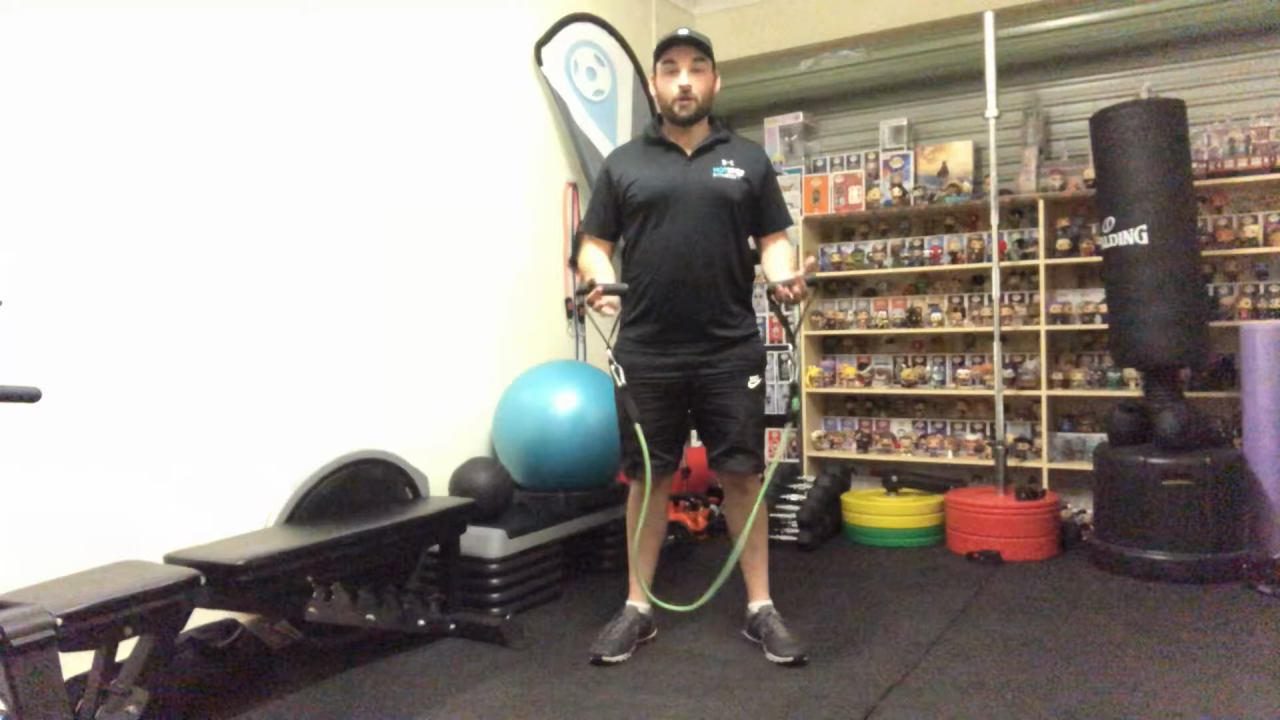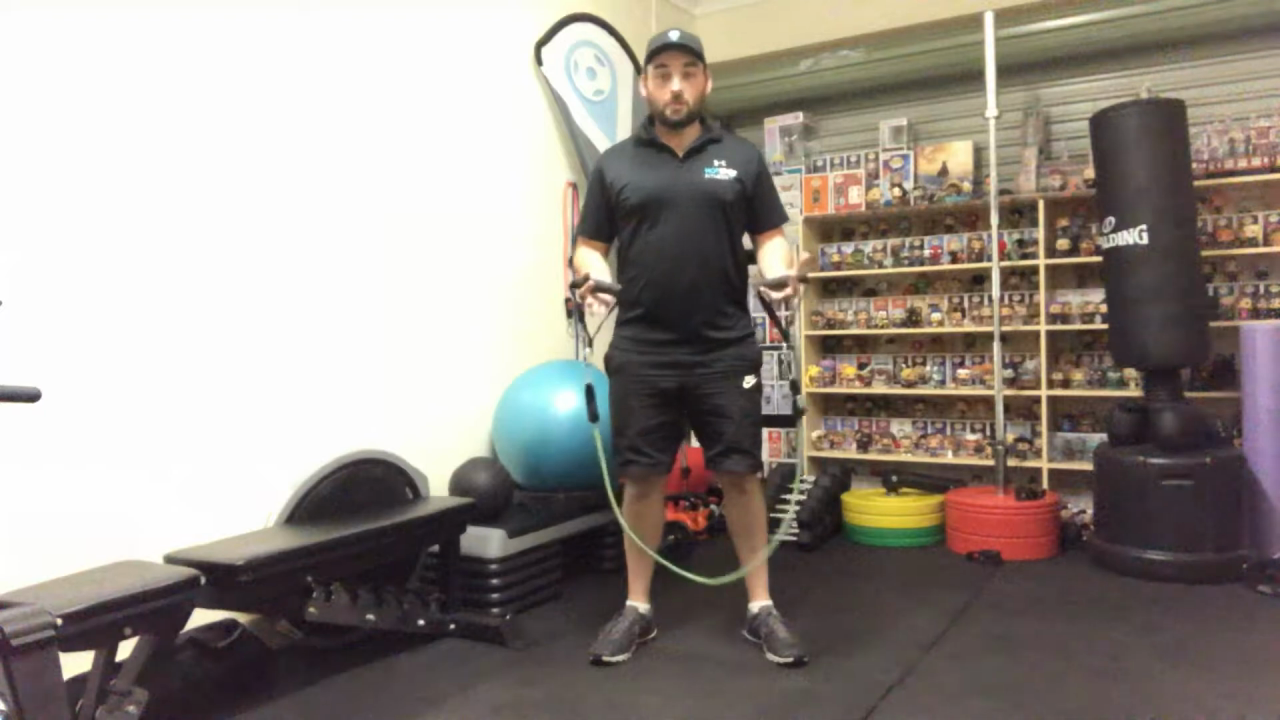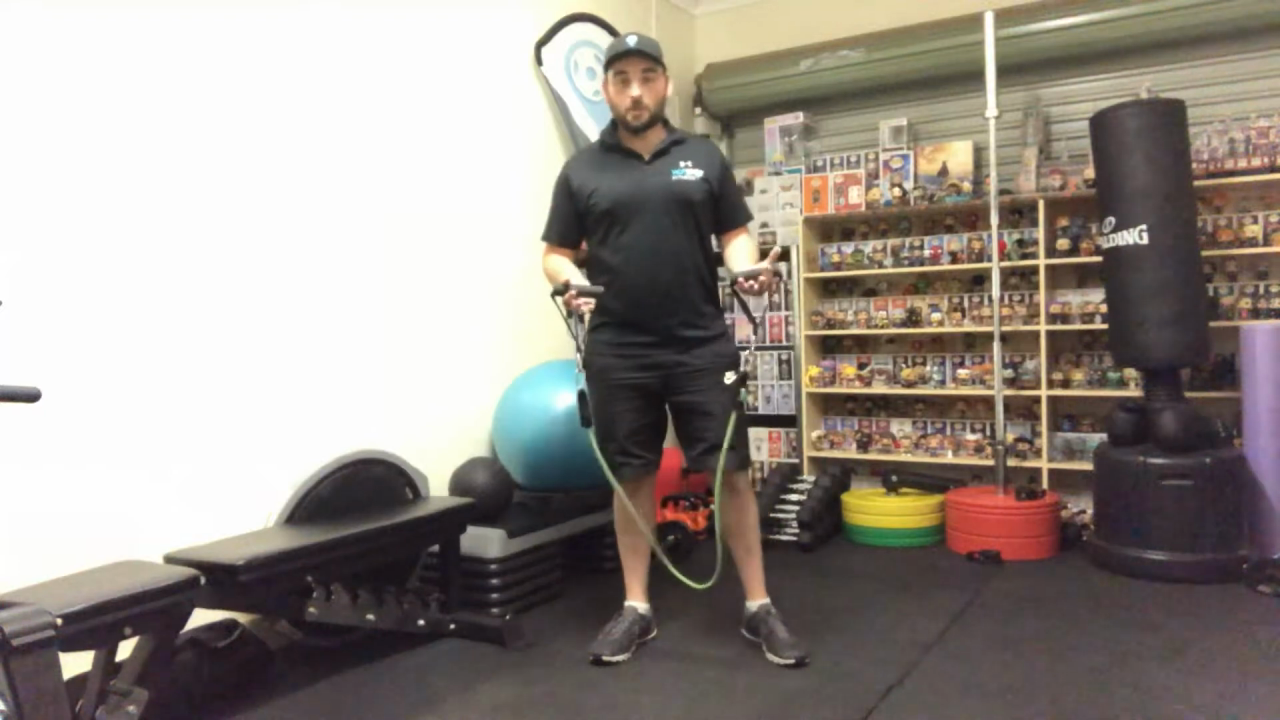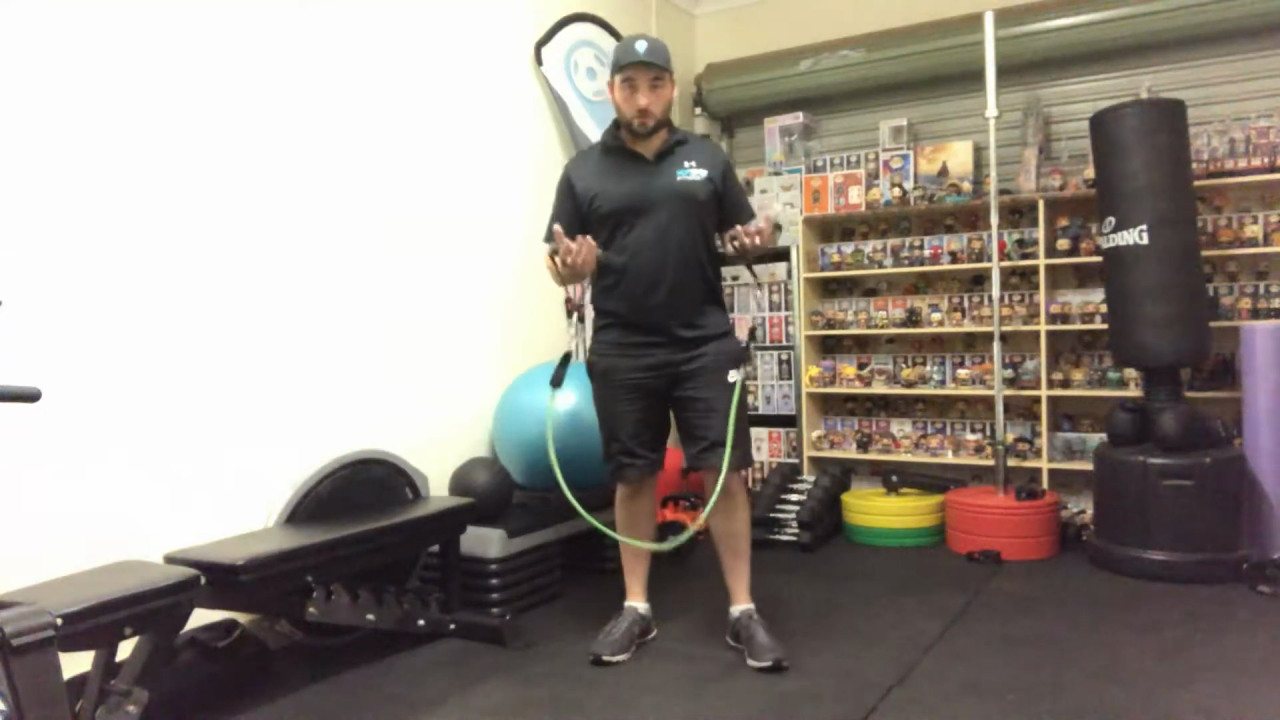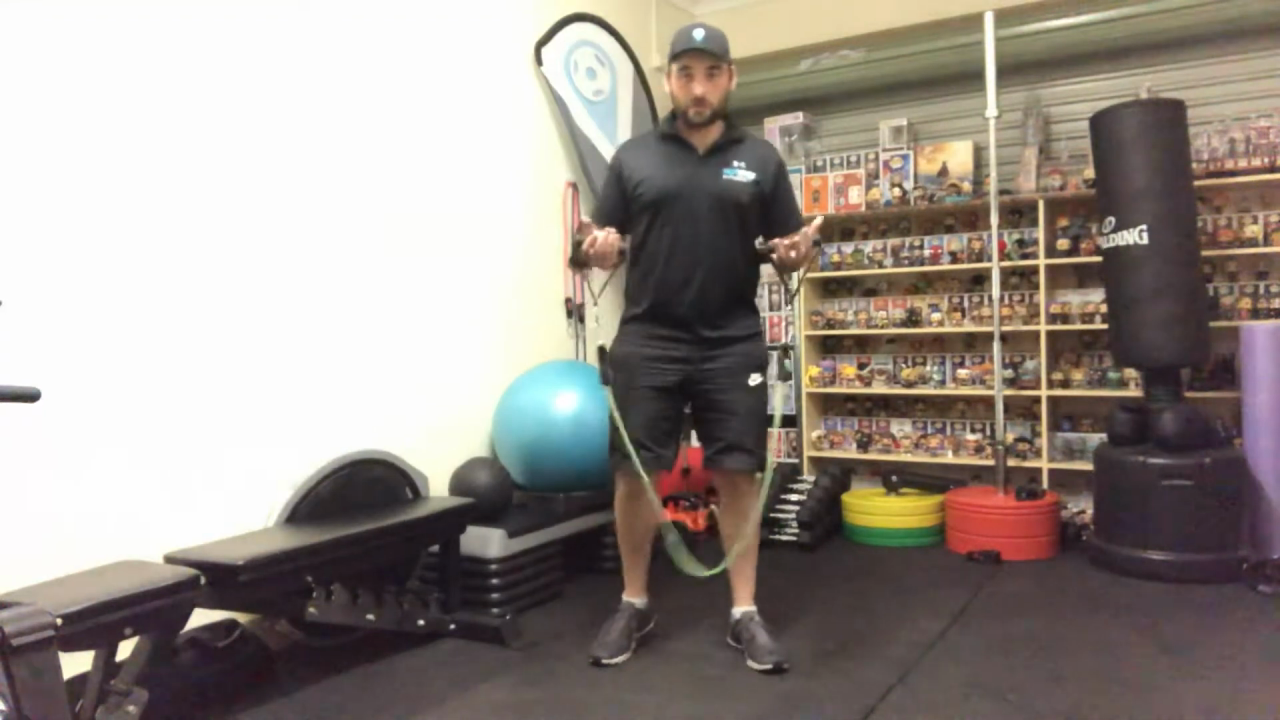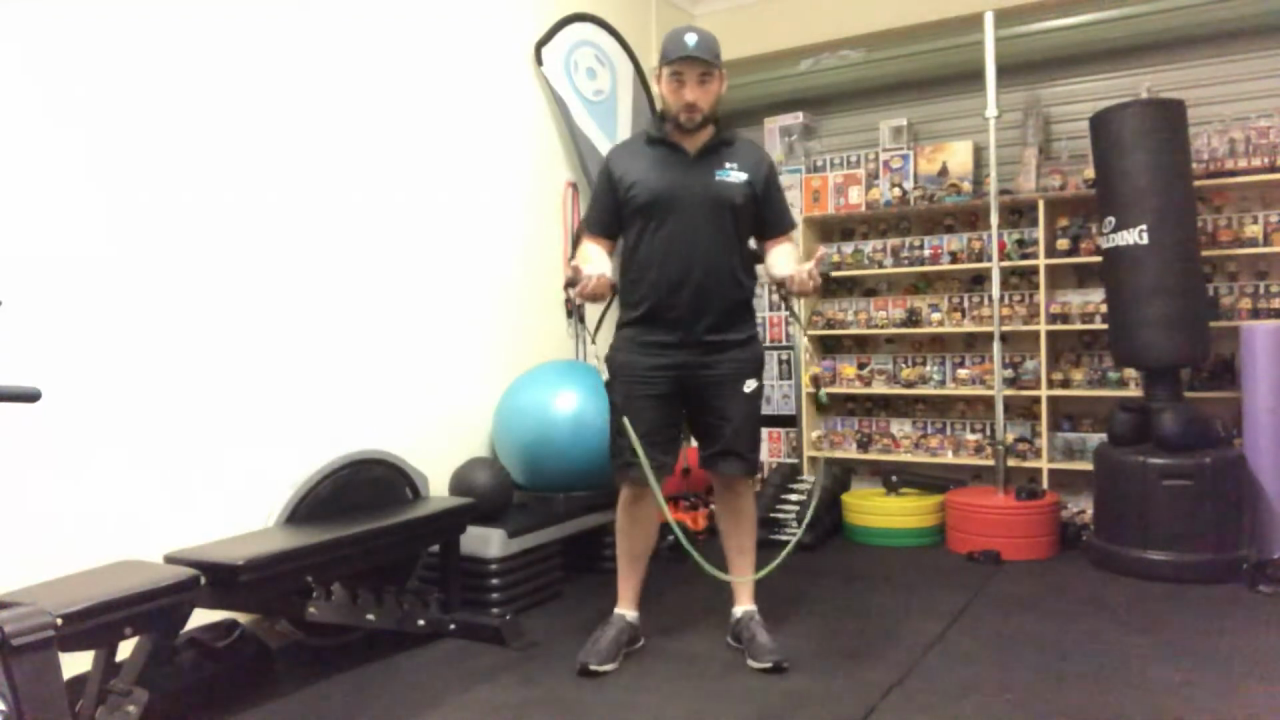
dt=0.4s
person 1, frame 1
left shoulder: (748, 159)
right shoulder: (623, 163)
left elbow: (773, 239)
right elbow: (595, 244)
left wrist: (784, 277)
right wrist: (599, 282)
left hip: (730, 349)
right hip: (647, 351)
left knee: (742, 473)
right knee: (647, 476)
left ankle: (760, 608)
right ankle: (638, 608)
person 1, frame 2
left shoulder: (741, 158)
right shoulder: (616, 164)
left elbow: (769, 235)
right elbow: (590, 244)
left wrist: (780, 274)
right wrist: (593, 278)
left hip: (725, 347)
right hip: (641, 350)
left knee: (740, 473)
right knee: (642, 477)
left ankle: (760, 609)
right ankle: (637, 608)
person 1, frame 3
left shoulder: (704, 158)
right shoulder: (581, 170)
left elbow: (735, 235)
right elbow: (557, 255)
left wrist: (748, 269)
right wrist: (567, 286)
left hip: (702, 343)
right hip: (618, 352)
left knee: (729, 471)
right knee: (632, 476)
left ankle: (759, 607)
right ankle: (637, 608)
person 1, frame 4
left shoulder: (708, 158)
right shoulder: (584, 171)
left elbow: (739, 233)
right elbow: (561, 261)
left wrist: (753, 237)
right wrist: (567, 263)
left hip: (706, 343)
right hip: (622, 351)
left knee: (725, 471)
right knee: (633, 477)
left ankle: (742, 611)
right ankle: (636, 609)
person 1, frame 5
left shoulder: (760, 159)
right shoulder: (634, 156)
left elbow: (786, 242)
right elbow: (604, 235)
left wrist: (797, 252)
right wrist: (600, 249)
left hip: (732, 343)
right hip: (648, 339)
left knee: (738, 473)
right knee: (634, 472)
left ankle: (744, 614)
right ankle: (634, 603)
person 1, frame 6
left shoulder: (750, 160)
right shoulder: (624, 161)
left elbow: (776, 242)
right elbow: (596, 243)
left wrist: (792, 272)
right wrist: (593, 273)
left hip: (729, 347)
right hip: (643, 347)
left knee: (734, 476)
right knee: (638, 479)
left ankle: (745, 613)
right ankle: (625, 615)
